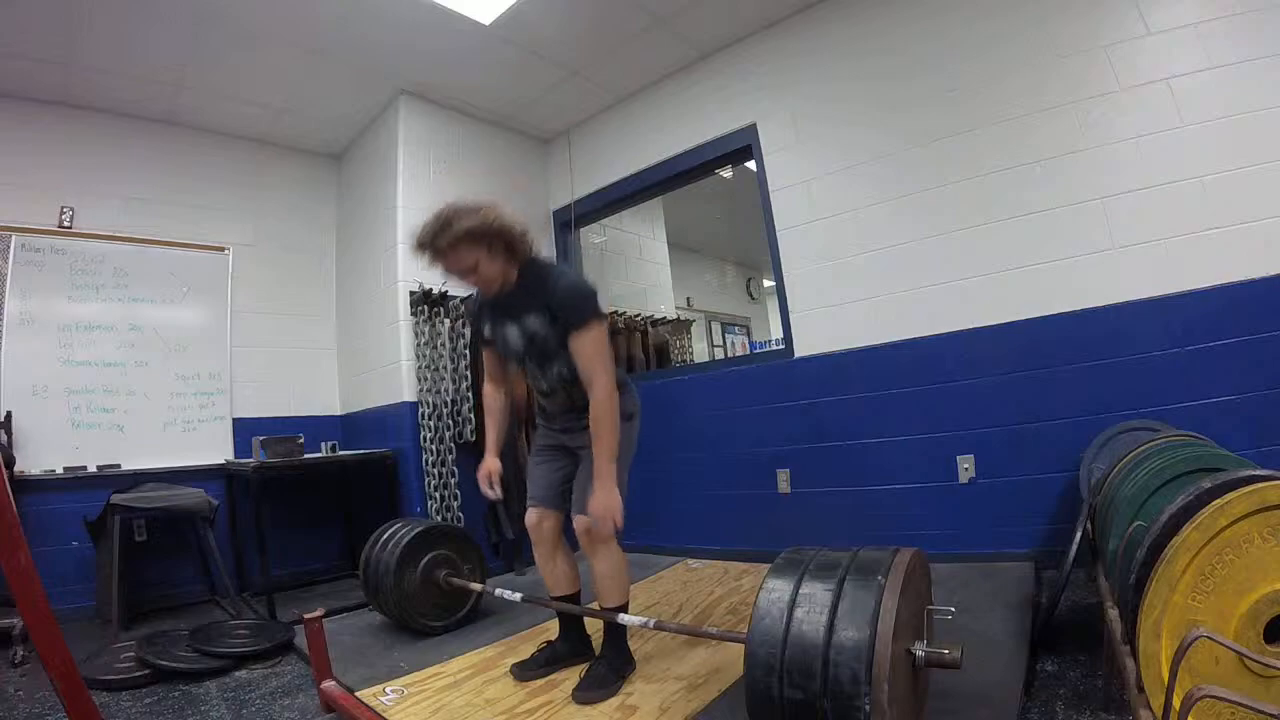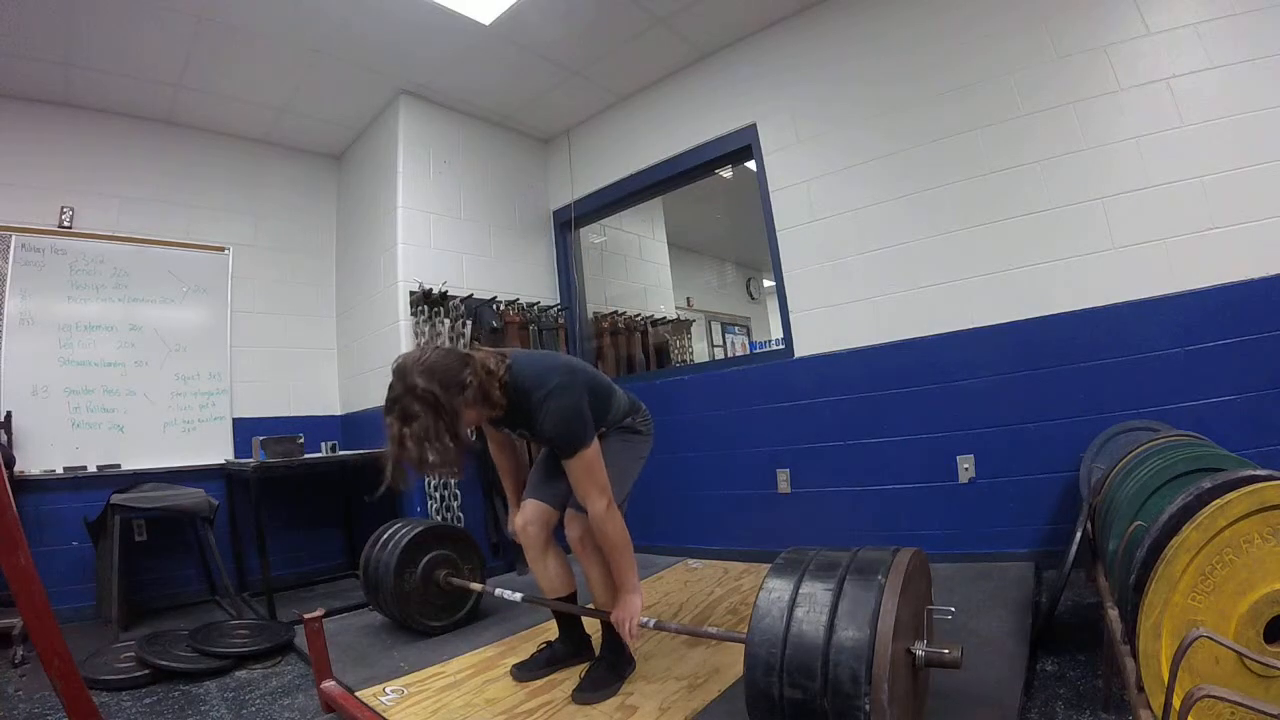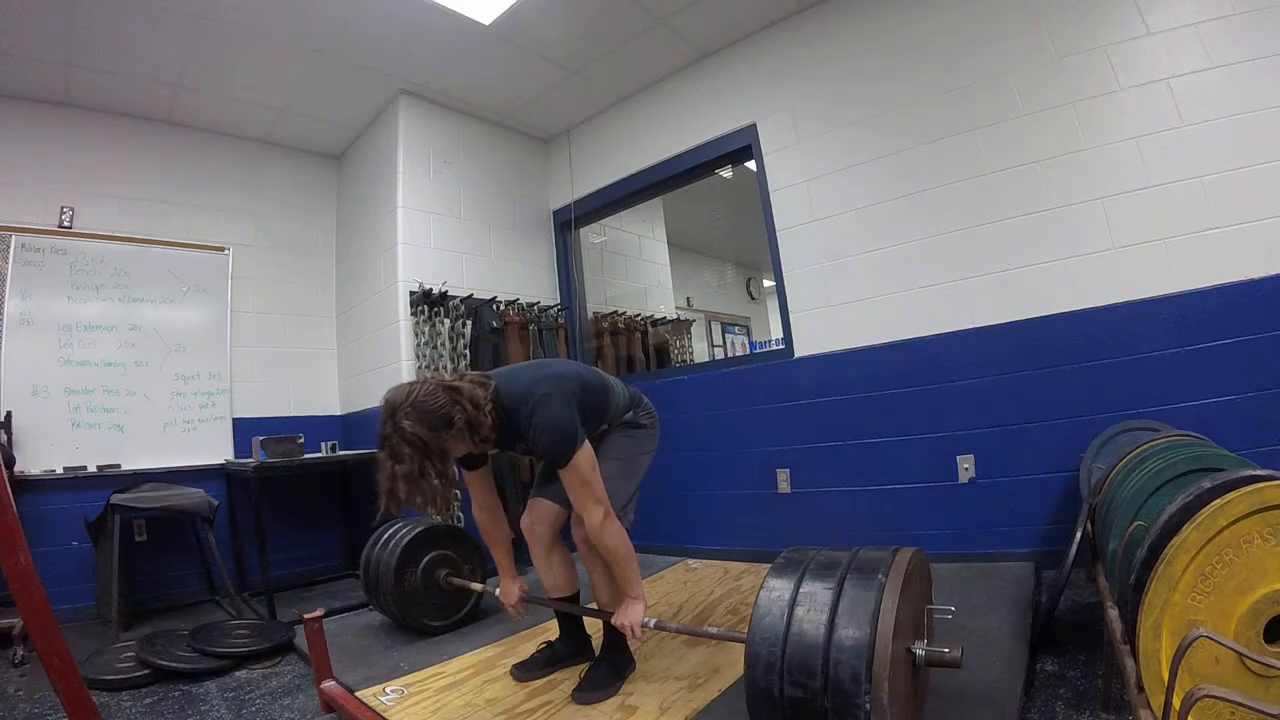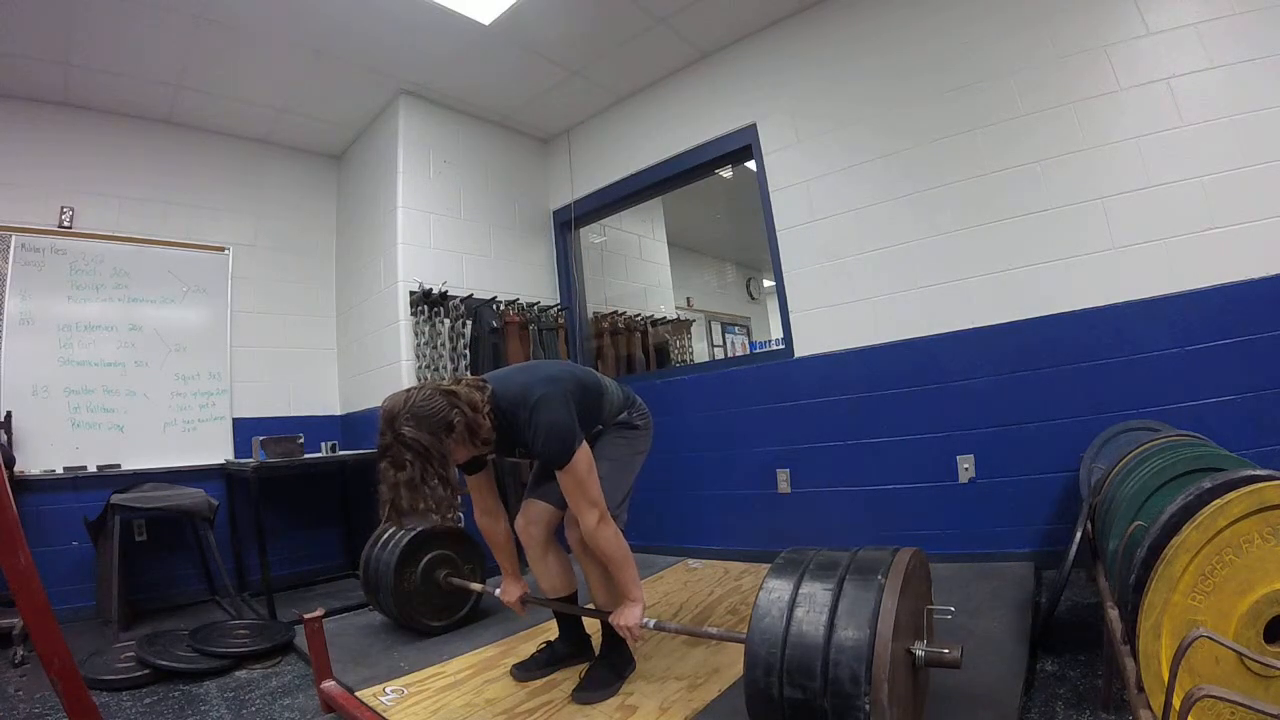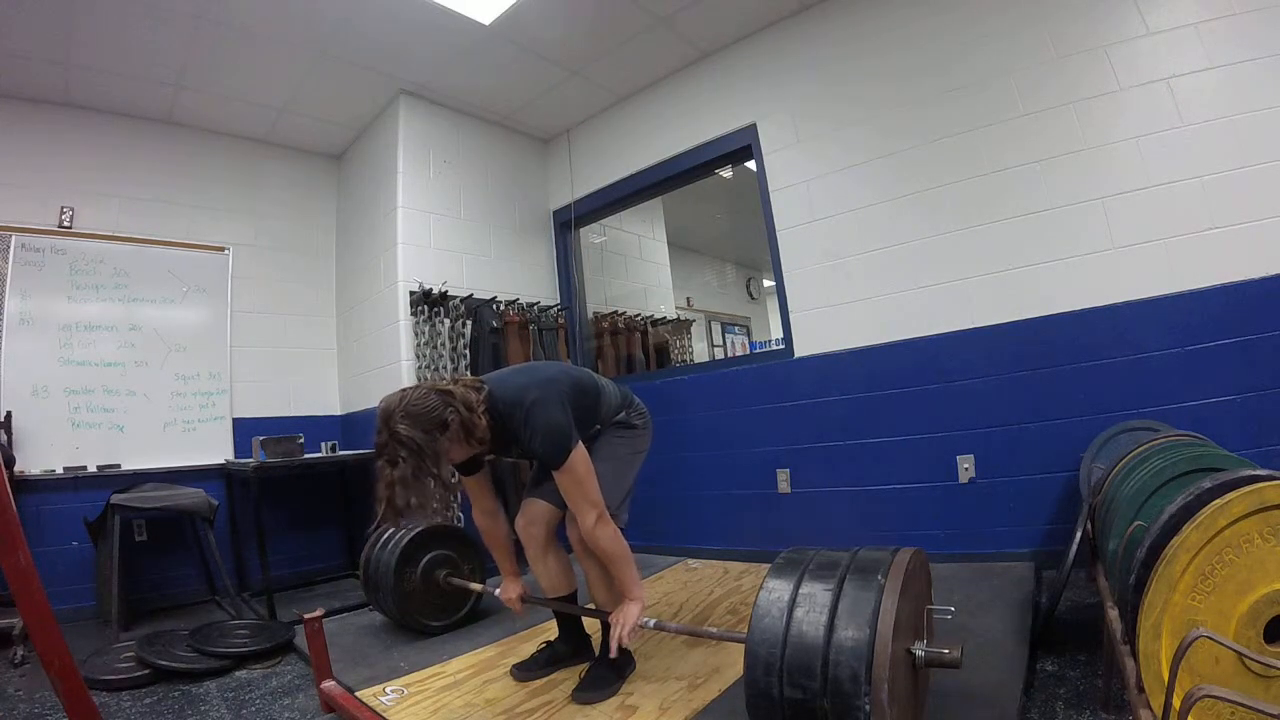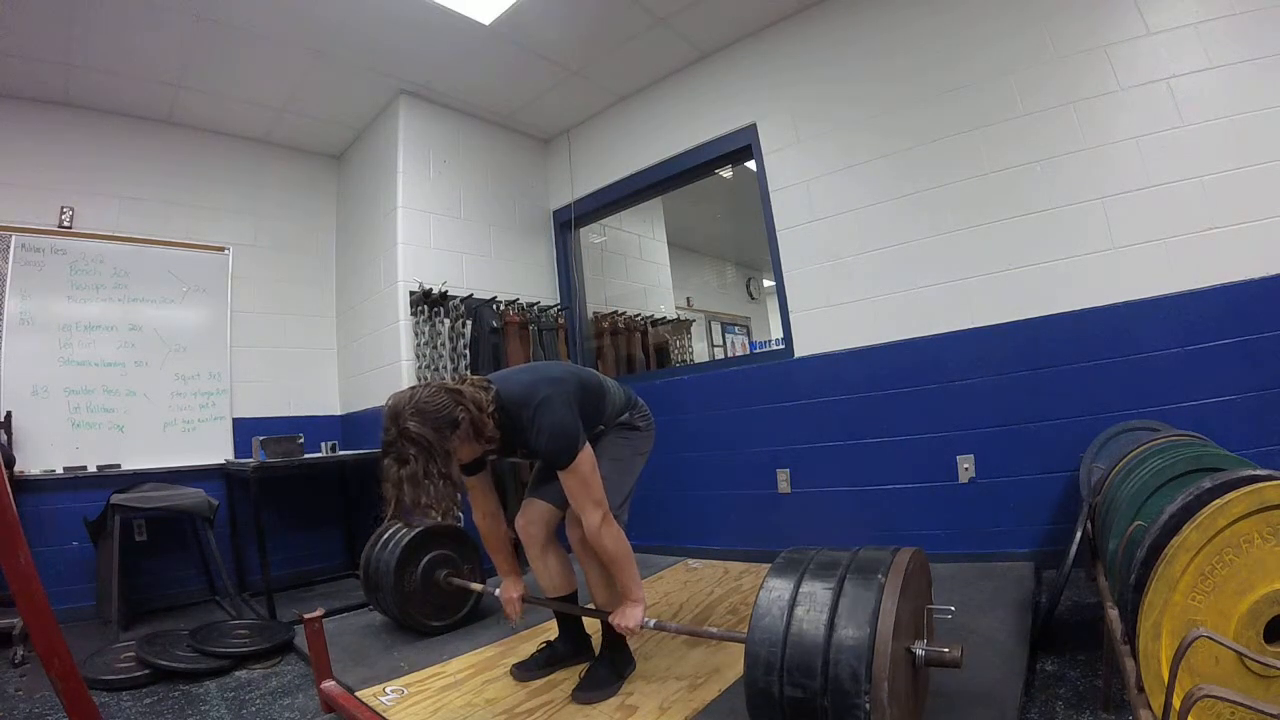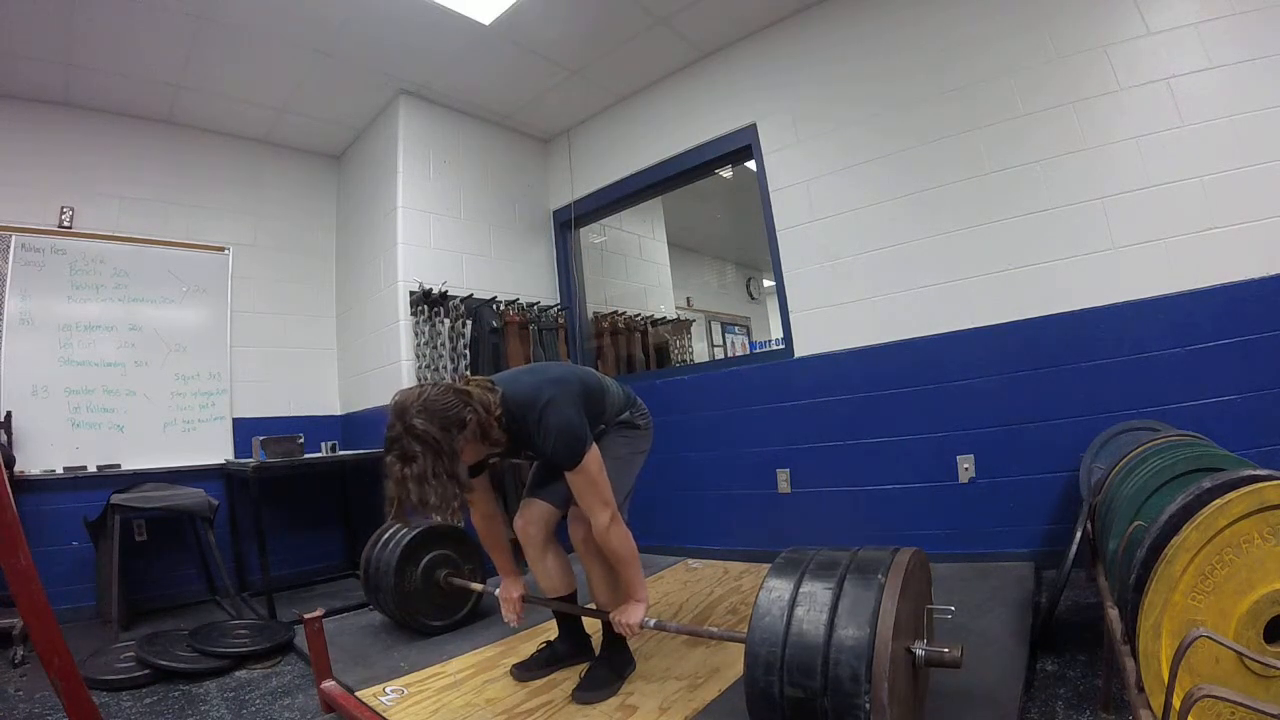
dt=0.7s
person 1, frame 1
left shoulder: (564, 290)
right shoulder: (485, 310)
left elbow: (601, 388)
right elbow: (496, 384)
left wrist: (606, 481)
right wrist: (491, 451)
left hip: (606, 414)
right hip: (553, 419)
left knee: (590, 525)
right knee: (540, 524)
left ankle: (616, 650)
right ankle: (572, 639)
person 1, frame 2
left shoulder: (551, 400)
right shoulder: (484, 385)
left elbow: (600, 505)
right elbow: (502, 444)
left wrist: (630, 592)
right wrist: (517, 507)
left hip: (621, 430)
right hip: (571, 435)
left knee: (579, 530)
right knee: (529, 525)
left ankle: (615, 652)
right ankle: (573, 639)
person 1, frame 3
left shoulder: (542, 414)
right shoulder: (467, 417)
left elbow: (597, 514)
right elbow: (485, 508)
left wrist: (633, 598)
right wrist: (508, 577)
left hip: (627, 425)
right hip: (581, 430)
left knee: (585, 531)
right knee: (536, 525)
left ankle: (616, 652)
right ankle: (573, 639)
person 1, frame 4
left shoulder: (541, 416)
right shoulder: (466, 423)
left elbow: (593, 517)
right elbow: (488, 513)
left wrist: (633, 600)
right wrist: (511, 578)
left hip: (621, 425)
right hip: (576, 432)
left knee: (579, 531)
right knee: (530, 526)
left ankle: (616, 652)
right ankle: (573, 640)
person 1, frame 5
left shoulder: (536, 416)
right shoulder: (462, 426)
left elbow: (592, 517)
right elbow: (486, 512)
left wrist: (632, 598)
right wrist: (510, 576)
left hip: (620, 425)
right hip: (575, 431)
left knee: (581, 532)
right knee: (530, 526)
left ankle: (615, 654)
right ankle: (572, 640)
person 1, frame 6
left shoulder: (543, 417)
right shoulder: (468, 427)
left elbow: (596, 518)
right elbow: (487, 514)
left wrist: (634, 600)
right wrist: (510, 577)
left hip: (622, 426)
right hip: (576, 433)
left knee: (580, 530)
right knee: (530, 526)
left ankle: (616, 652)
right ankle: (572, 639)
person 1, frame 7
left shoulder: (549, 418)
right shoulder: (471, 432)
left elbow: (604, 517)
right elbow: (484, 515)
left wrist: (636, 599)
right wrist: (510, 579)
left hip: (621, 425)
right hip: (573, 432)
left knee: (584, 529)
right knee: (529, 525)
left ankle: (616, 651)
right ankle: (572, 638)
